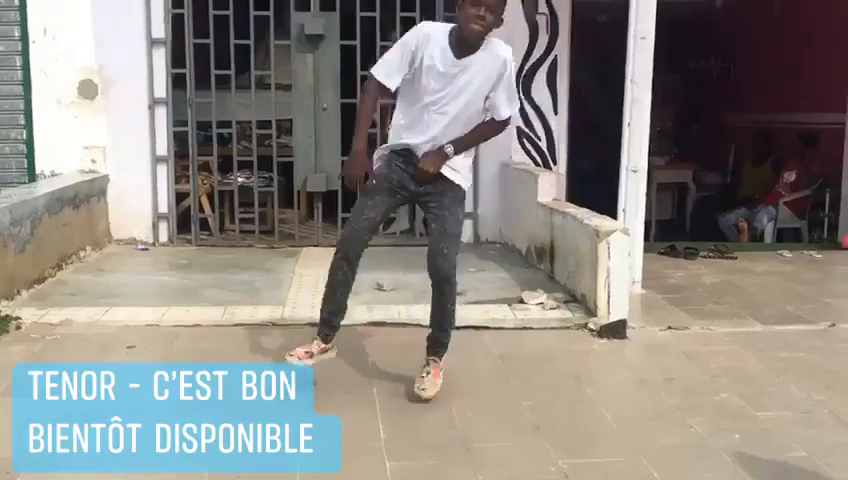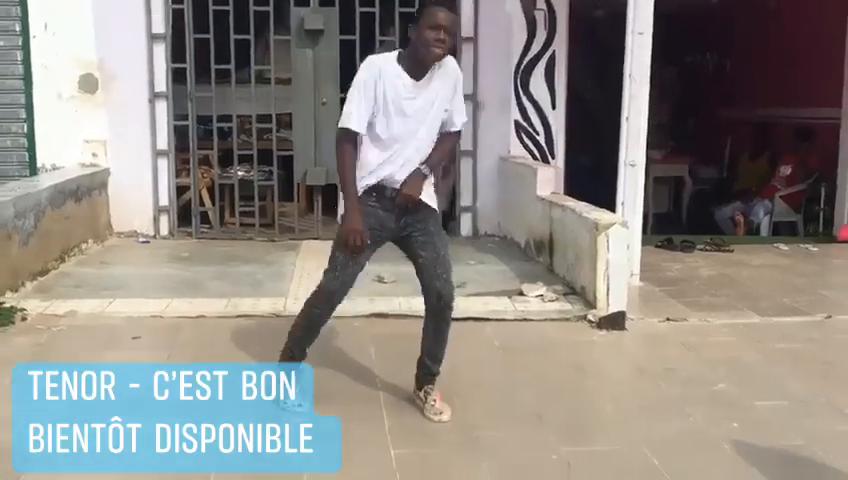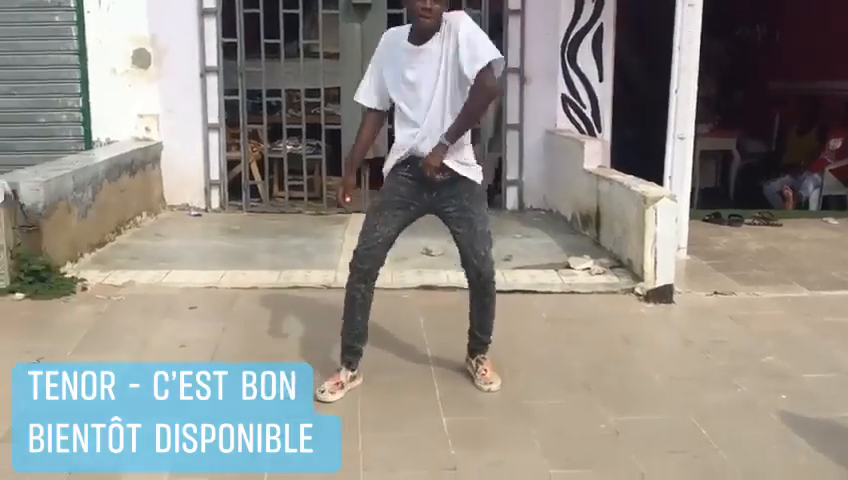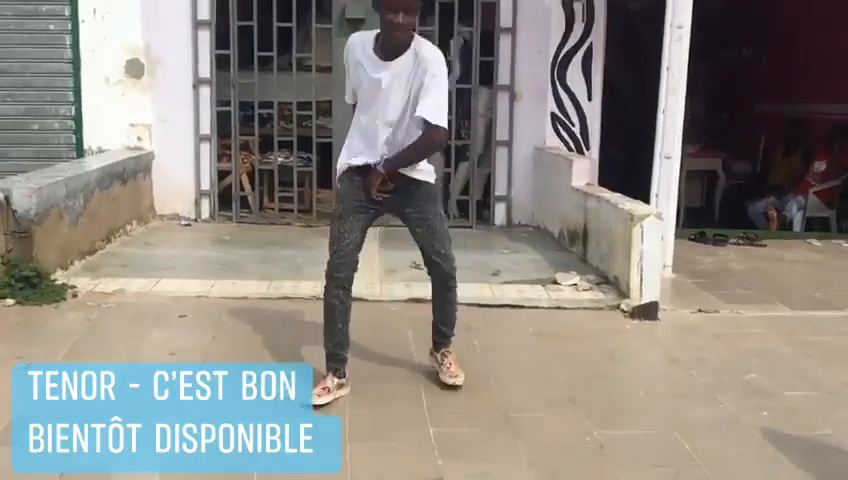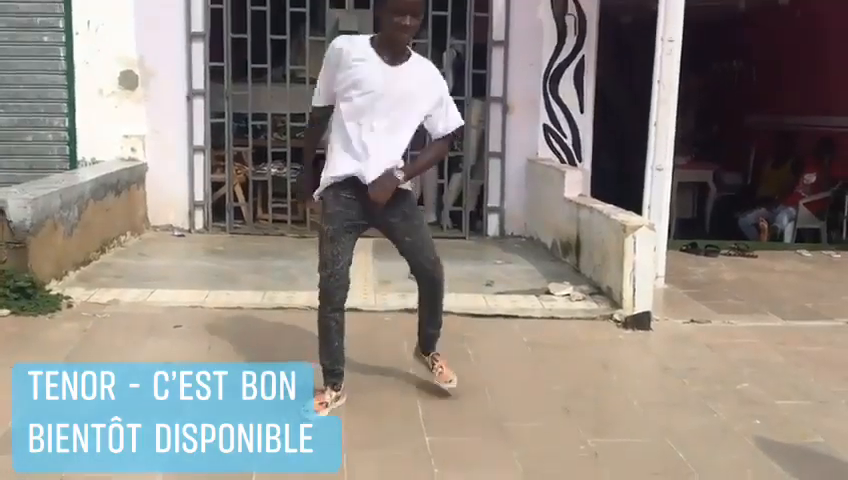
dt=0.3s
person 1, frame 1
left shoulder: (499, 59)
right shoulder: (422, 36)
left elbow: (498, 120)
right elbow: (373, 88)
left wrist: (447, 151)
right wrist: (357, 151)
left hip: (446, 173)
right hip: (398, 159)
left knee: (443, 271)
right knee: (350, 244)
left ankle: (435, 358)
right ankle: (325, 338)
person 1, frame 2
left shoulder: (450, 73)
right shoulder: (375, 69)
right elbow: (347, 139)
left wrist: (422, 174)
right wrist: (353, 209)
left hip: (418, 201)
right hip: (371, 197)
left knee: (441, 293)
right knee: (331, 289)
left ankle: (426, 384)
person 1, frame 3
right shoulder: (389, 43)
left elbow: (491, 82)
right elbow: (375, 110)
left wrist: (445, 144)
right wrist: (351, 168)
left hip: (456, 172)
right hip: (405, 170)
left knee: (481, 268)
right knee: (363, 262)
left ankle: (478, 354)
right ankle: (349, 366)
person 1, frame 4
left shoulder: (429, 58)
right shoulder: (356, 46)
left elbow: (436, 135)
left wrist: (385, 168)
left hip: (411, 176)
right hip: (359, 173)
left knee: (443, 266)
right knee: (338, 271)
left ankle: (442, 348)
right ankle: (335, 373)
person 1, frame 5
left shoulder: (427, 74)
right shoulder: (344, 51)
left elbow: (446, 136)
right elbow: (319, 110)
left wrist: (395, 178)
right wrist: (308, 171)
left hip: (392, 189)
right hip: (343, 187)
left knee: (431, 272)
right knee: (333, 287)
left ankle: (427, 351)
right ankle: (333, 386)
